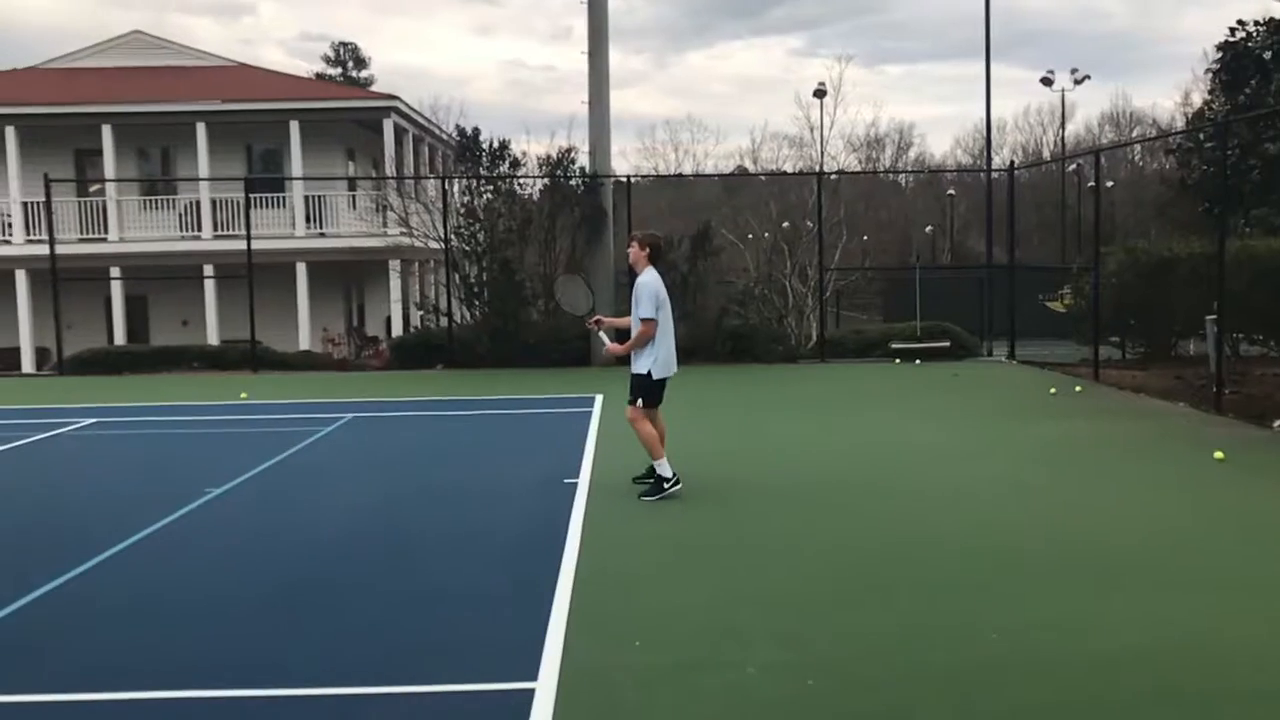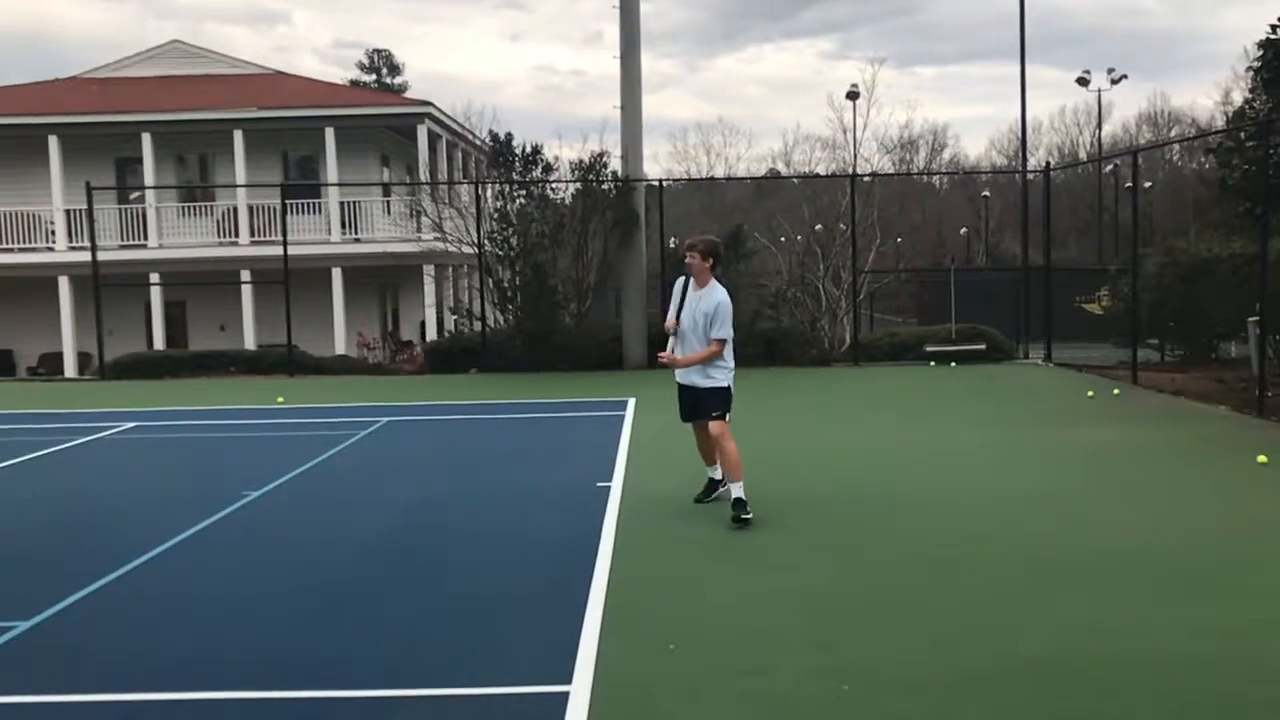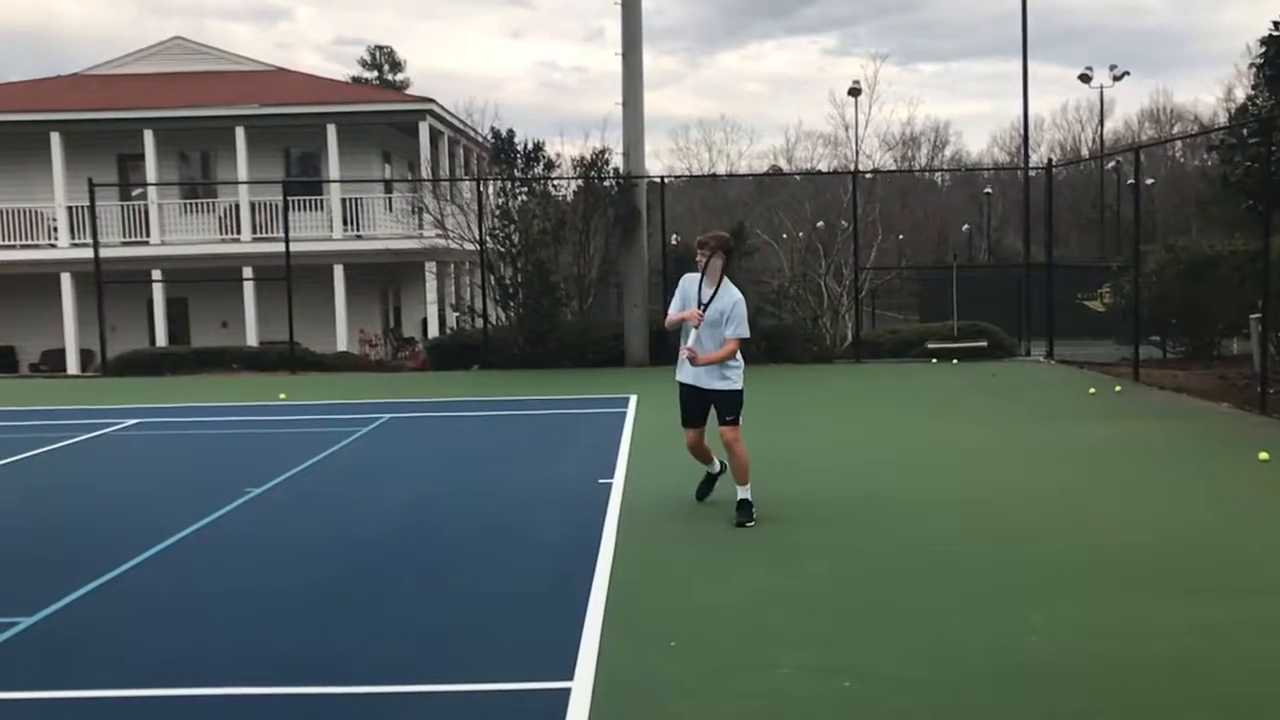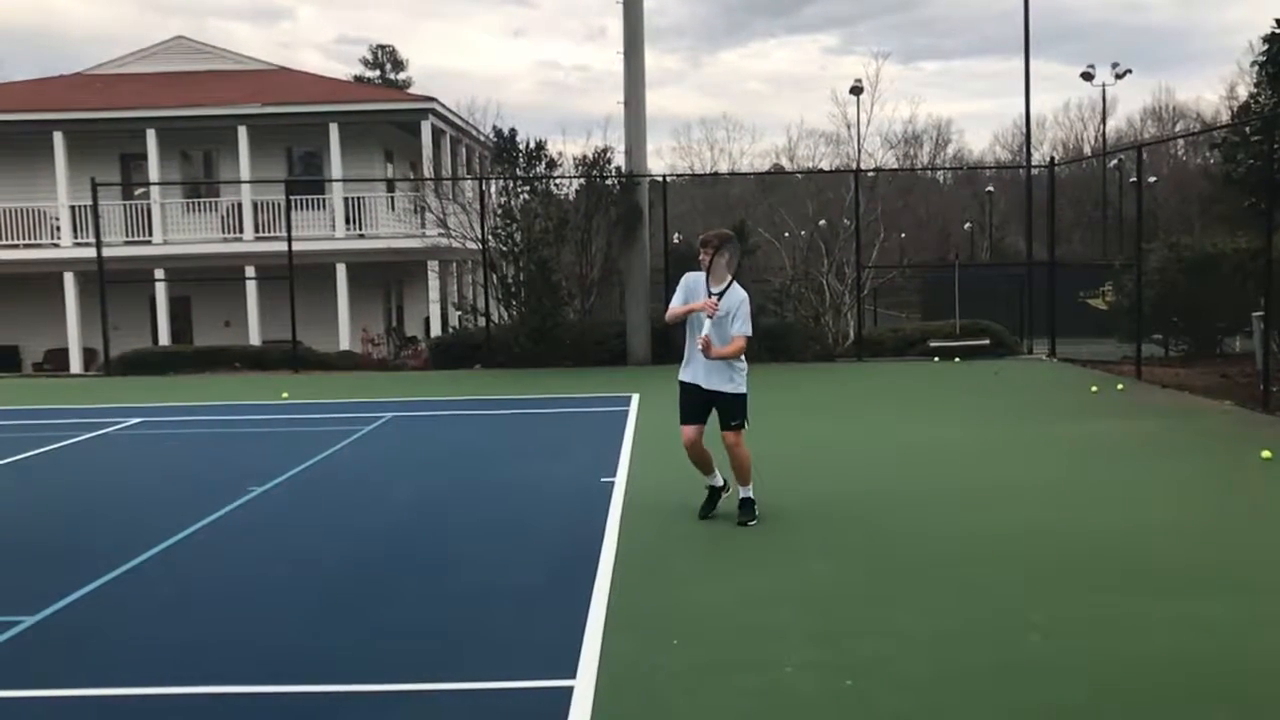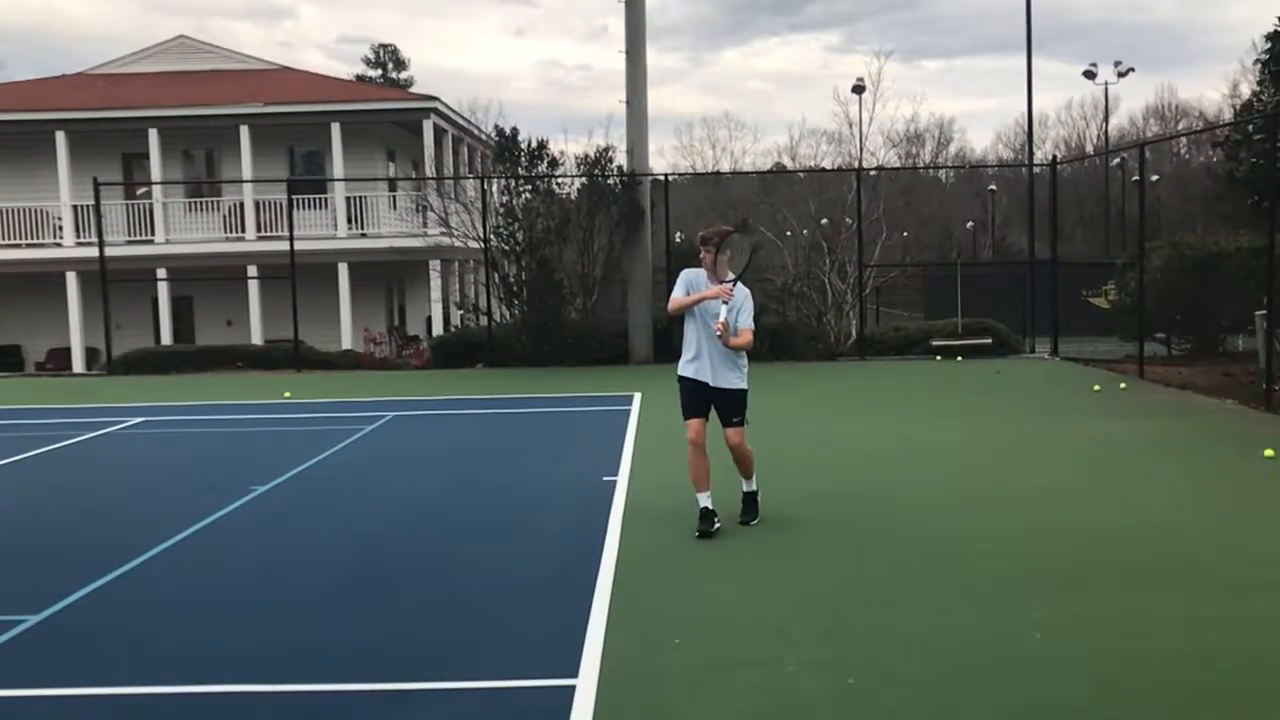
dt=0.7s
person 1, frame 1
left shoulder: (645, 284)
right shoulder: (649, 280)
left elbow: (648, 329)
left wrist: (622, 349)
right wrist: (608, 321)
left hip: (650, 363)
right hip: (655, 362)
left knee: (636, 416)
right knee: (650, 414)
left ankle: (667, 477)
right ankle: (658, 467)
person 1, frame 2
left shoulder: (720, 300)
right shoulder: (681, 284)
left elbow: (717, 348)
right elbow: (674, 323)
left wrist: (680, 362)
right wrist: (671, 325)
left hip: (715, 377)
right hip: (688, 378)
left knee: (718, 432)
right knee: (700, 431)
left ankle: (739, 498)
right ankle: (716, 478)
person 1, frame 3
left shoulder: (734, 298)
right shoulder: (687, 282)
left elbow: (732, 346)
right elbow: (668, 323)
left wrist: (702, 359)
right wrist: (685, 315)
left hip: (725, 380)
right hip: (690, 378)
left knee: (731, 437)
right knee: (693, 441)
left ankle: (745, 500)
right ankle: (715, 469)
person 1, frame 4
left shoulder: (739, 297)
right shoulder: (690, 281)
left elbow: (740, 345)
right elbow: (670, 317)
left wrist: (714, 353)
right wrist: (695, 306)
left hip: (729, 382)
right hip: (693, 378)
left knee: (733, 442)
right knee: (690, 440)
left ankle: (747, 499)
right ankle: (716, 484)
person 1, frame 5
left shoulder: (741, 293)
right shoulder: (690, 277)
left elbow: (748, 340)
right elbow: (673, 307)
left wrist: (729, 342)
right wrist: (707, 294)
left hip: (730, 378)
right hip: (693, 374)
left knee: (736, 441)
right knee: (695, 437)
left ankle: (750, 492)
right ankle: (706, 510)
